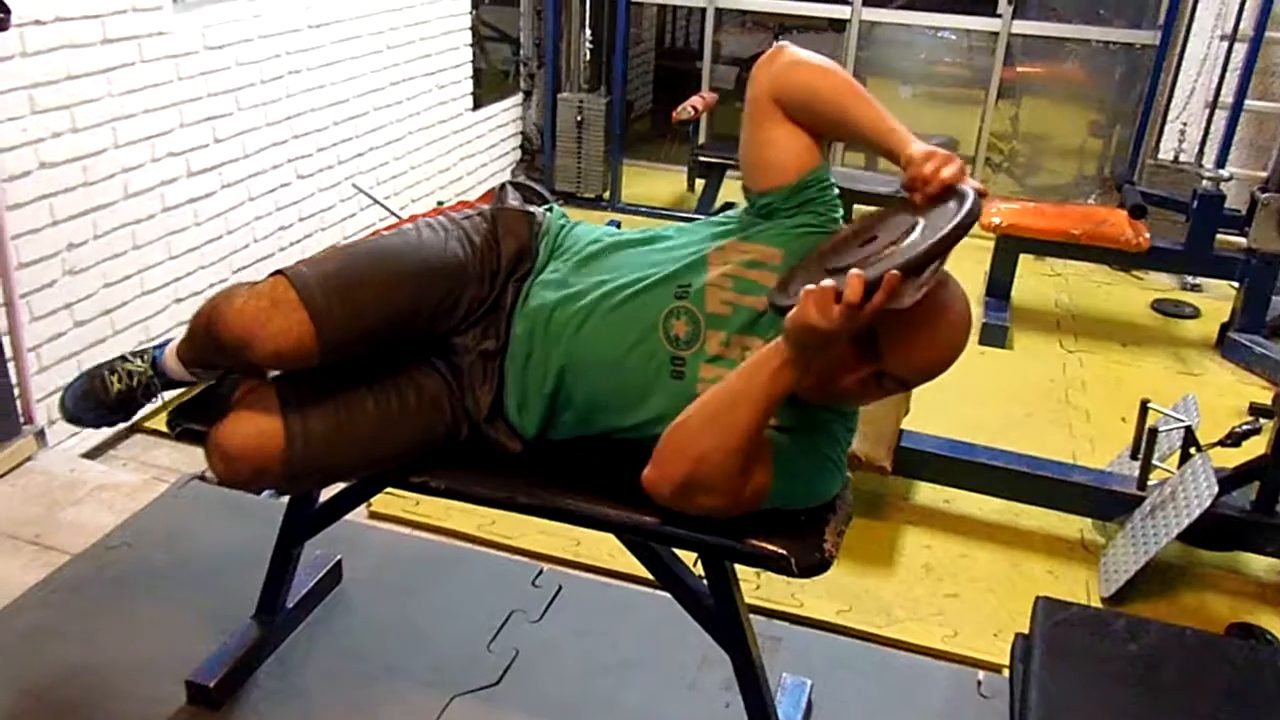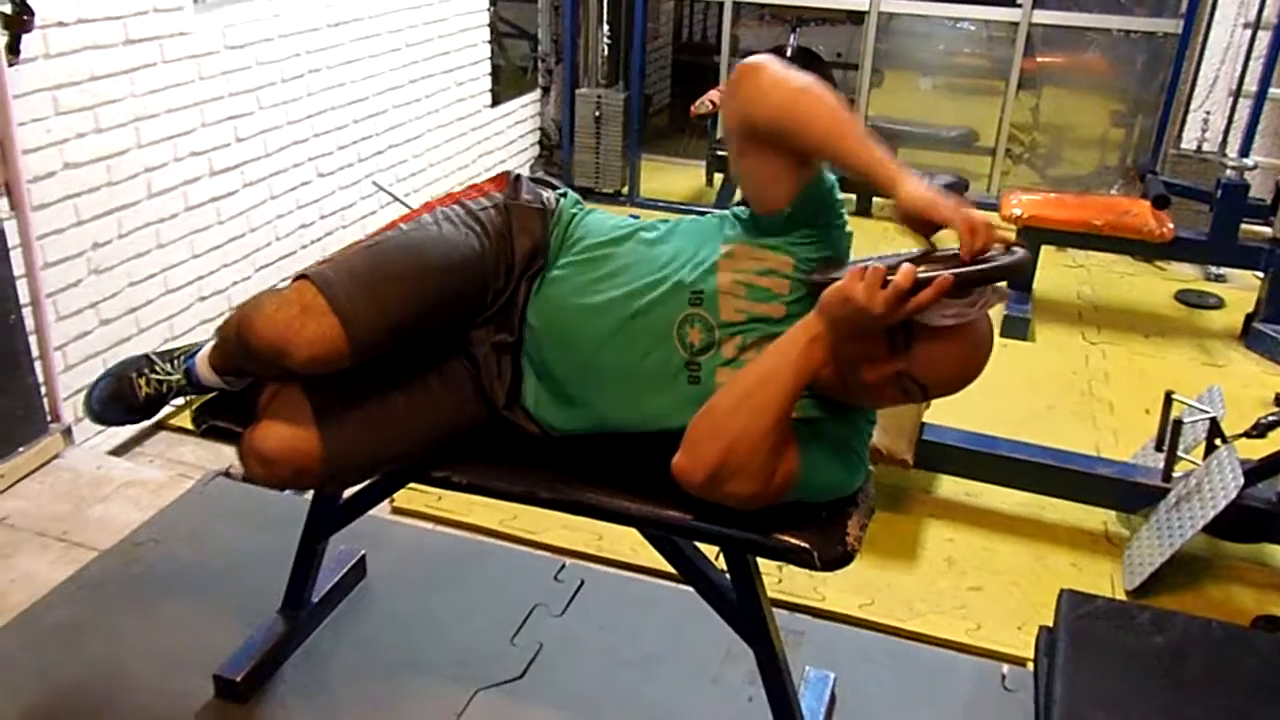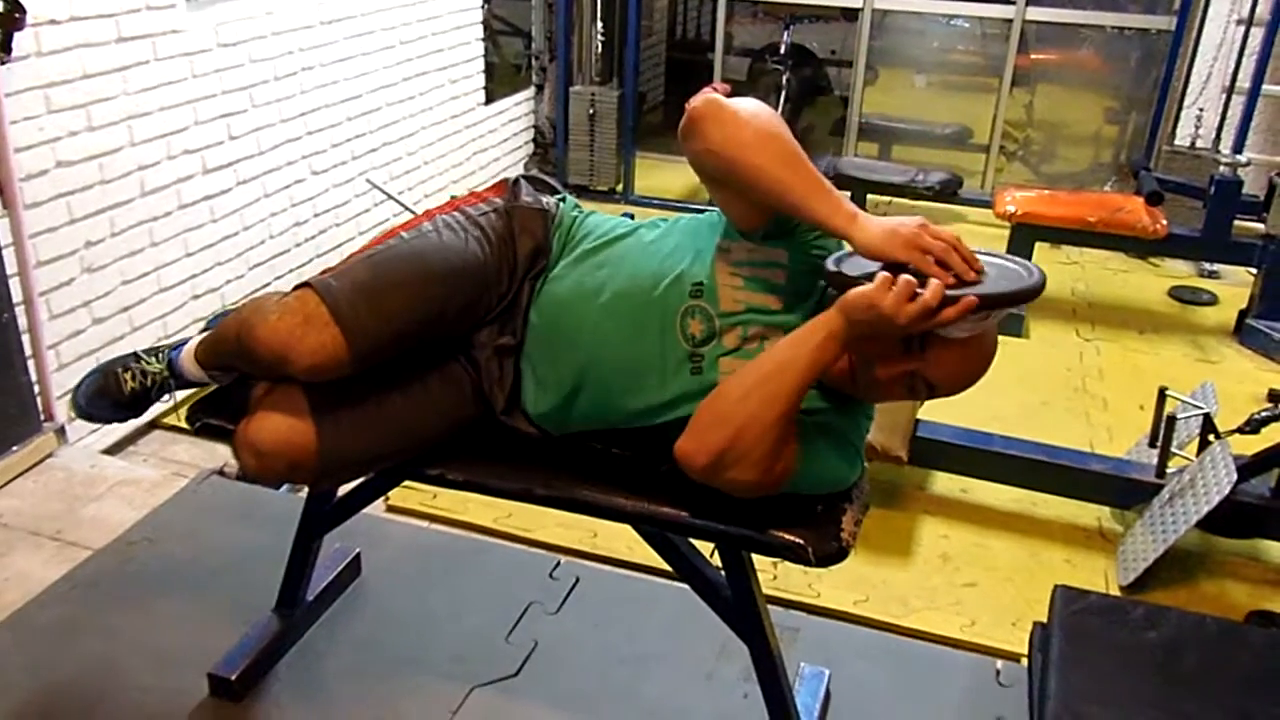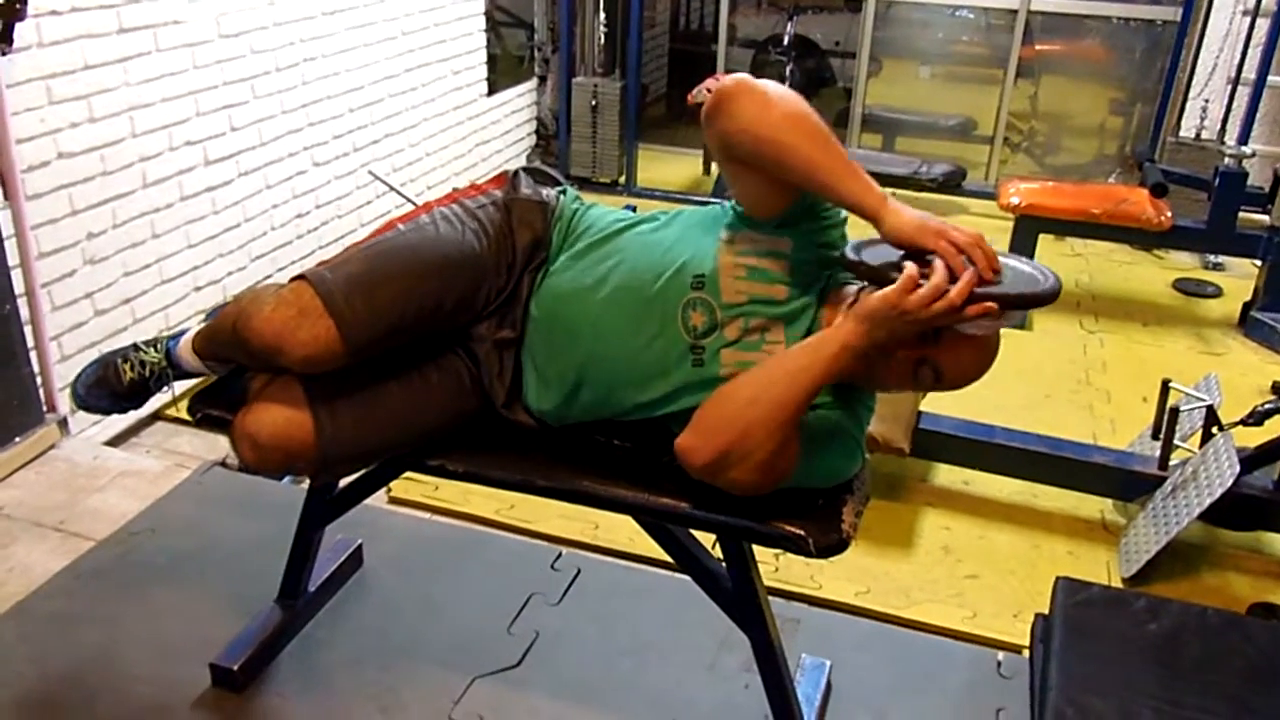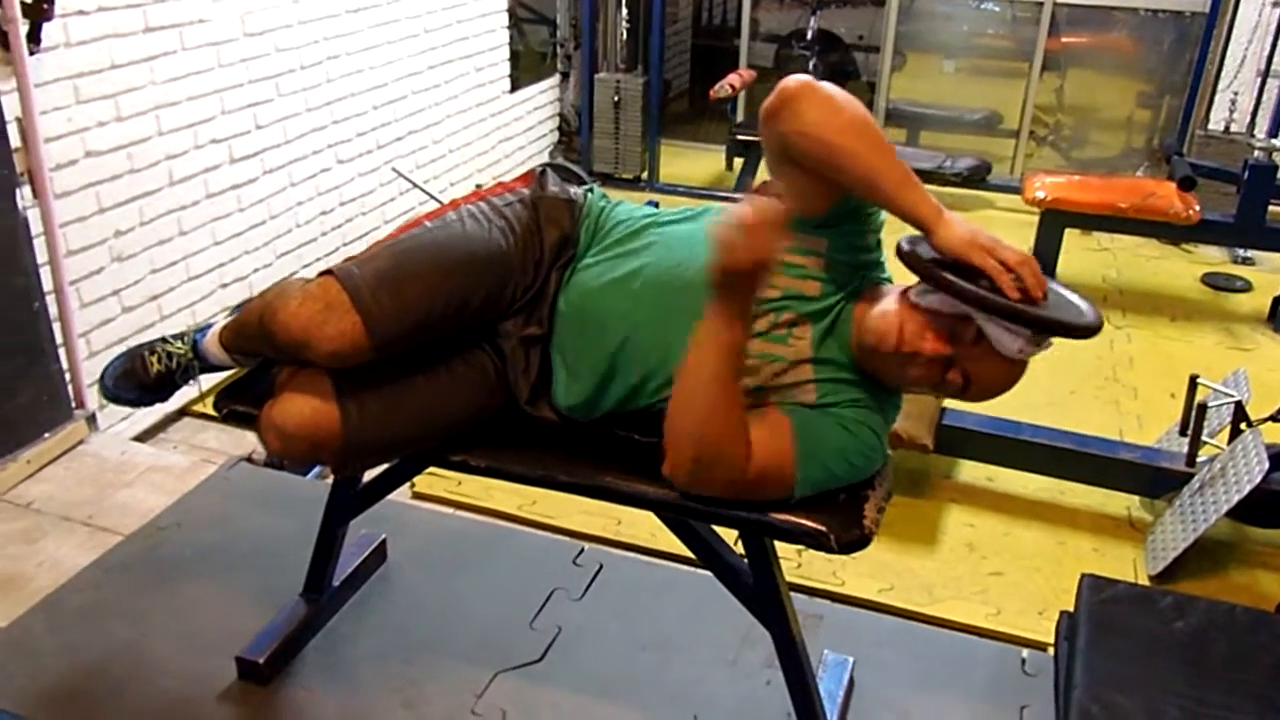
dt=0.4s
person 1, frame 1
left shoulder: (813, 454)
right shoulder: (807, 237)
left elbow: (675, 480)
right elbow: (779, 72)
left wrist: (790, 354)
right wrist: (905, 145)
left hip: (486, 395)
left knee: (239, 450)
right knee: (257, 327)
left ankle: (232, 381)
right ankle: (183, 360)
person 1, frame 2
left shoulder: (832, 450)
right shoulder: (815, 247)
left elbow: (705, 467)
right elbow: (757, 84)
left wrist: (823, 333)
right wrist: (904, 185)
left hip: (502, 381)
left knee: (274, 452)
right knee: (291, 334)
left ankle: (250, 377)
right ankle: (212, 365)
person 1, frame 3
left shoulder: (832, 443)
right shoulder: (808, 239)
left elbow: (709, 453)
right elbow: (709, 120)
left wrist: (835, 327)
right wrist: (856, 224)
left hip: (504, 384)
left knee: (268, 446)
right knee: (300, 340)
left ankle: (240, 377)
right ankle: (200, 357)
person 1, frame 4
left shoulder: (832, 430)
right shoulder: (816, 233)
left elbow: (709, 452)
right elbow: (735, 103)
left wrist: (857, 340)
right wrist: (889, 209)
left hip: (506, 378)
left knee: (267, 439)
right knee: (292, 330)
left ankle: (240, 363)
right ankle: (196, 349)
person 1, frame 5
left shoulder: (851, 433)
right shoulder: (847, 228)
left elbow: (696, 464)
right elbow: (795, 105)
left wrist: (731, 302)
right wrist: (941, 222)
left hip: (530, 374)
left knee: (294, 427)
right knee: (318, 324)
left ankle: (264, 360)
right ankle: (221, 342)
